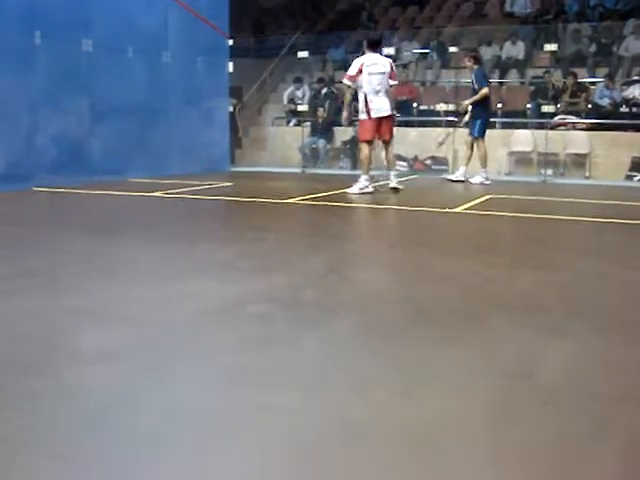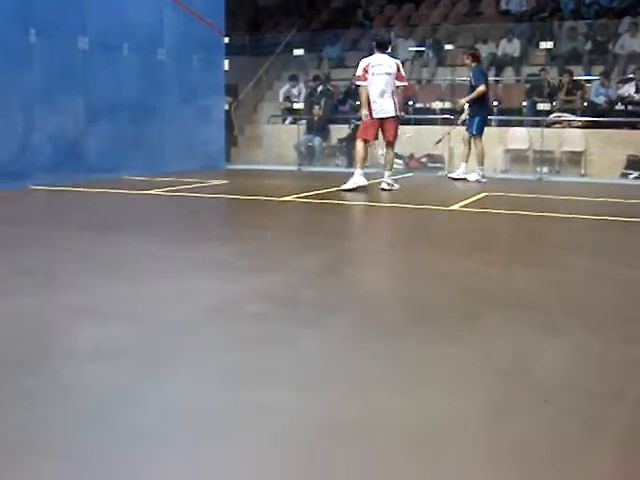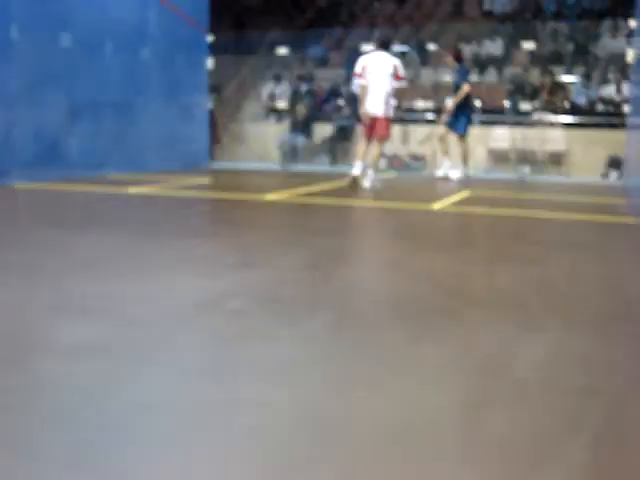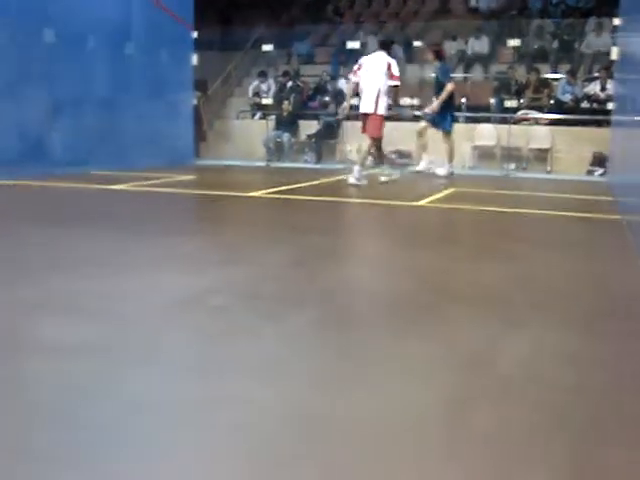
dt=0.2s
person 1, frame 1
left shoulder: (359, 62)
right shoulder: (388, 62)
left elbow: (350, 87)
right elbow: (391, 88)
left wrist: (346, 109)
right wrist: (390, 106)
left hip: (368, 111)
right hip: (386, 109)
left knee: (365, 144)
right knee: (387, 145)
left ankle: (365, 182)
right ankle: (393, 179)
person 1, frame 2
left shoulder: (365, 62)
right shoulder: (396, 63)
left elbow: (363, 87)
right elbow: (400, 89)
left wrist: (363, 109)
right wrist: (400, 109)
left hip: (371, 110)
right hip: (390, 110)
left knee: (361, 141)
right knee: (390, 145)
left ankle: (359, 176)
right ankle: (387, 179)
person 1, frame 3
left shoulder: (364, 60)
right shoulder: (395, 62)
left elbow: (361, 85)
right elbow: (398, 87)
left wrist: (363, 106)
right wrist: (394, 105)
left hip: (369, 108)
right hip: (384, 108)
left knee: (366, 139)
right knee: (378, 143)
left ankle: (358, 168)
right ankle: (369, 177)
person 1, frame 4
left shoulder: (364, 60)
right shoulder: (390, 62)
left elbow: (353, 82)
right elbow: (393, 87)
left wrist: (347, 101)
right wrist: (394, 104)
left hip: (365, 105)
right hip: (377, 107)
left knee: (375, 140)
right knee: (371, 140)
left ankle: (384, 171)
right ankle: (356, 173)
person 2, frame 1
left shoulder: (478, 72)
right shoulder: (477, 73)
left elbow: (486, 91)
left wrist: (469, 101)
right wrist: (469, 113)
left hip: (481, 114)
right hip: (477, 114)
left knee: (479, 142)
right knee: (470, 143)
left ankle: (484, 175)
right ankle: (461, 173)
person 2, frame 2
left shoulder: (476, 70)
right shoulder: (477, 70)
left elbow: (482, 88)
left wrist: (466, 99)
right wrist: (467, 108)
left hip: (479, 111)
right hip: (476, 111)
left knee: (476, 139)
right knee: (467, 139)
left ankle: (480, 173)
right ankle: (462, 170)
person 2, frame 3
left shoulder: (460, 69)
right shoulder: (459, 70)
left elbow: (466, 88)
left wrist: (453, 103)
right wrist: (449, 109)
left hip: (462, 110)
right hip: (457, 110)
left knee: (461, 138)
right knee: (443, 134)
left ankle: (463, 170)
right ankle: (446, 165)
person 2, frame 4
left shoulder: (442, 68)
right shoulder: (439, 68)
left elbow: (450, 86)
left wrist: (438, 102)
right wrist: (433, 105)
left hip: (445, 108)
right hip: (438, 108)
left knee: (446, 136)
right knee: (421, 129)
left ankle: (449, 167)
right ankle: (425, 161)
